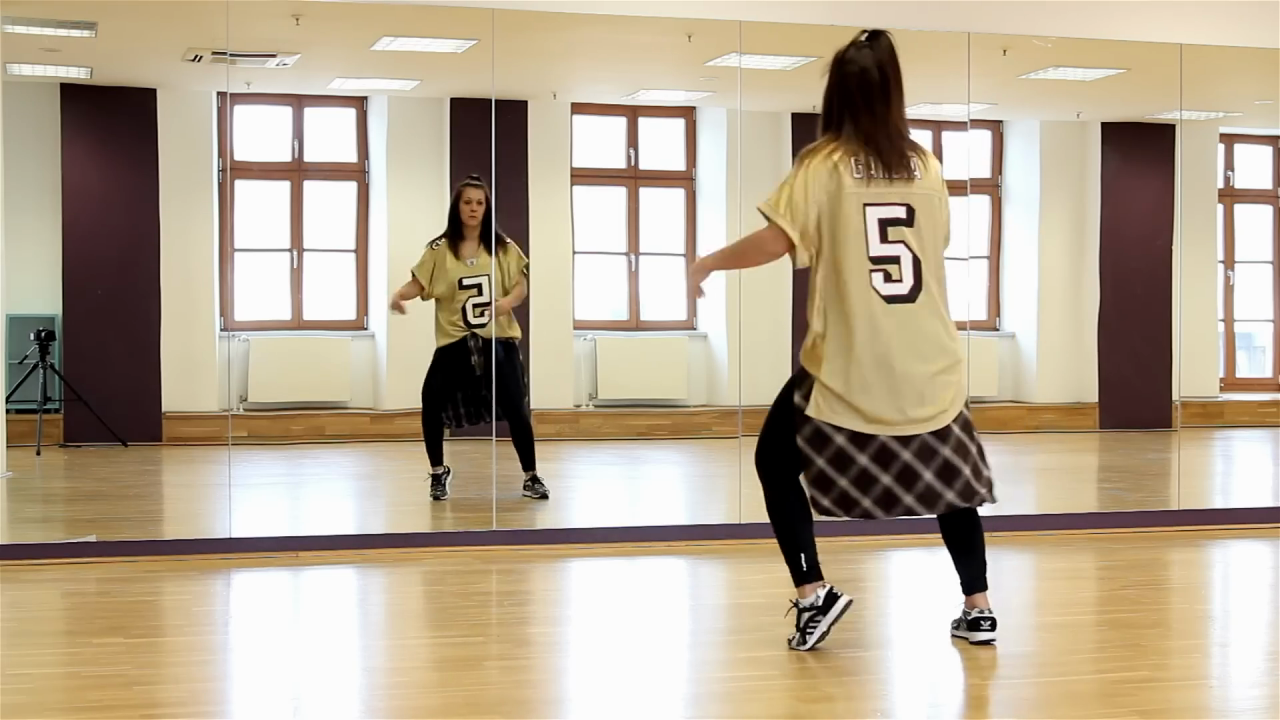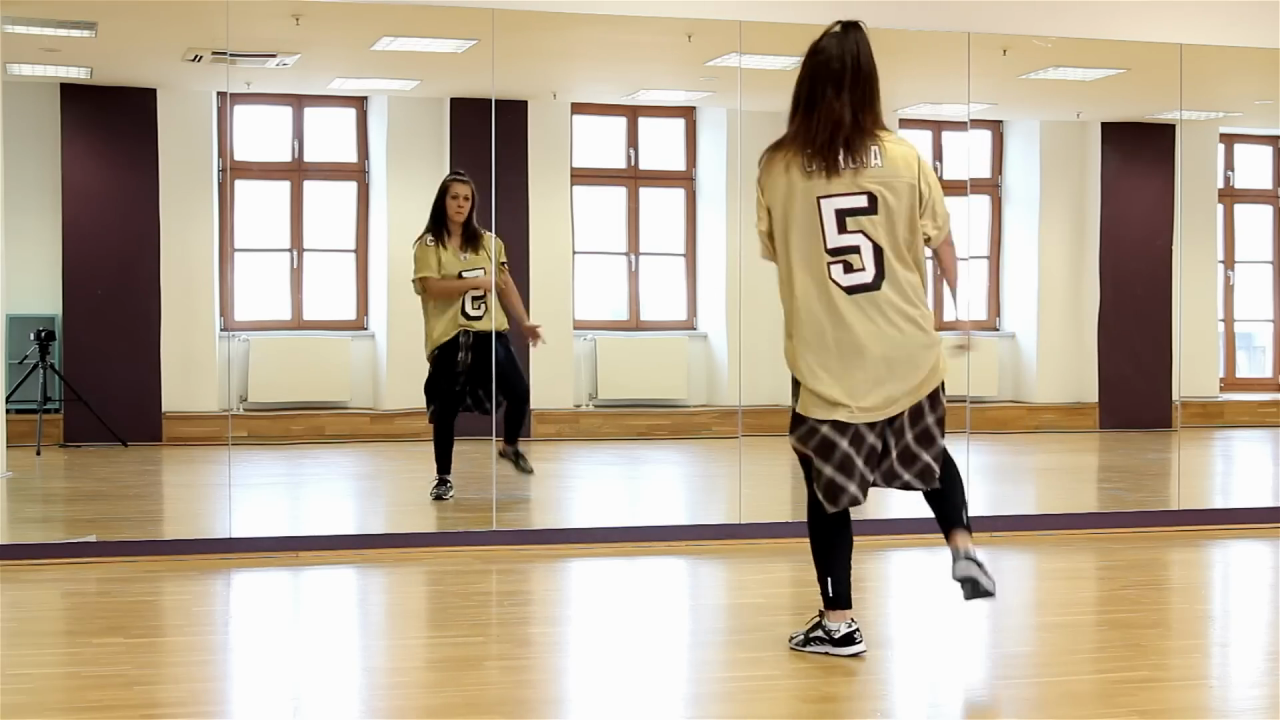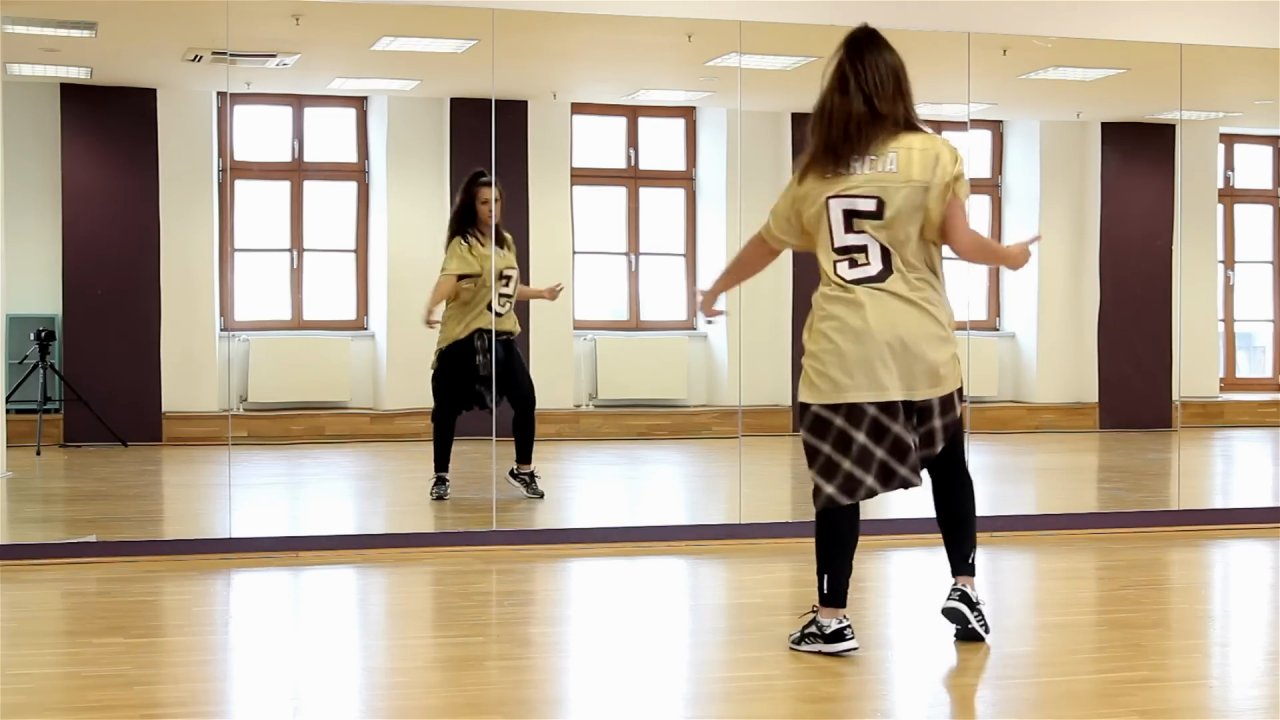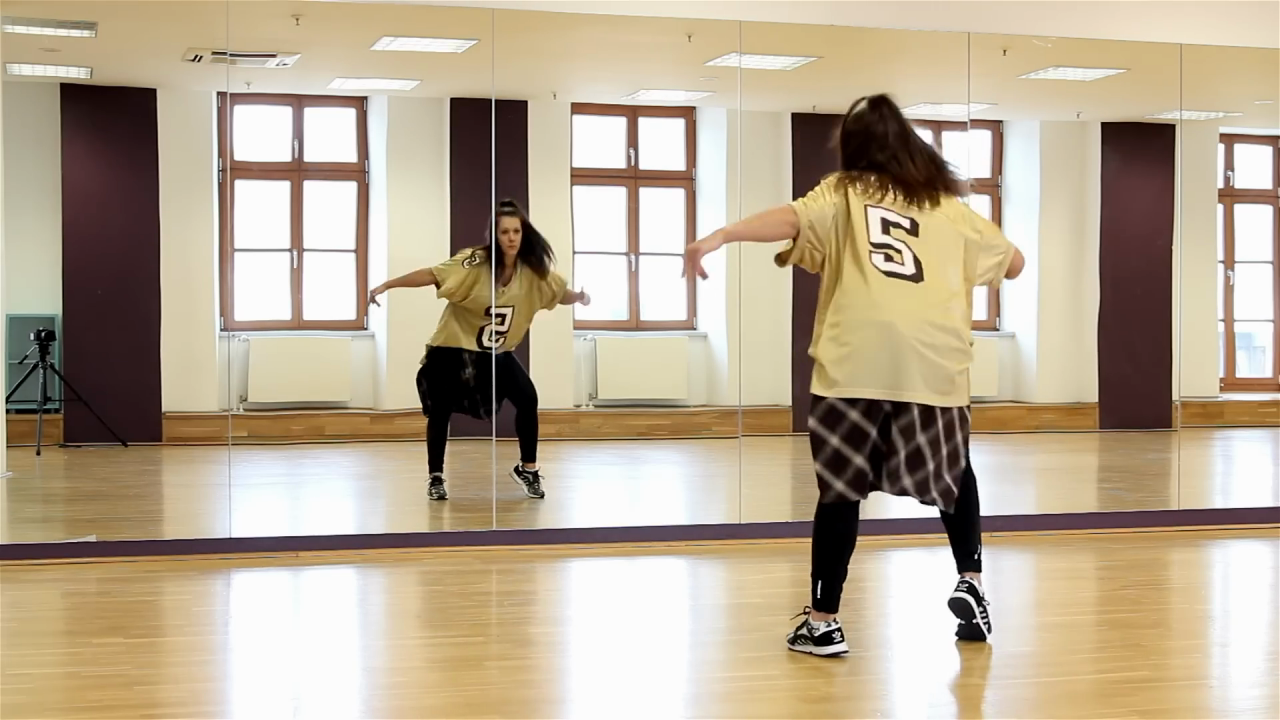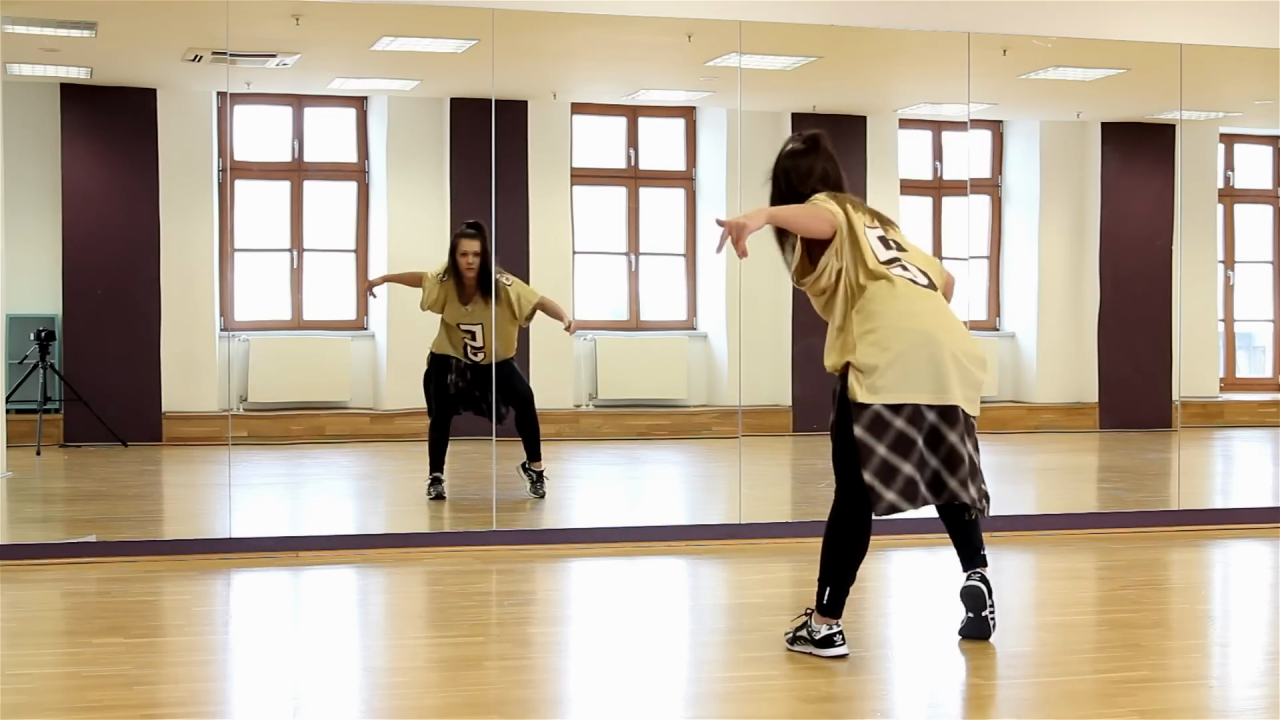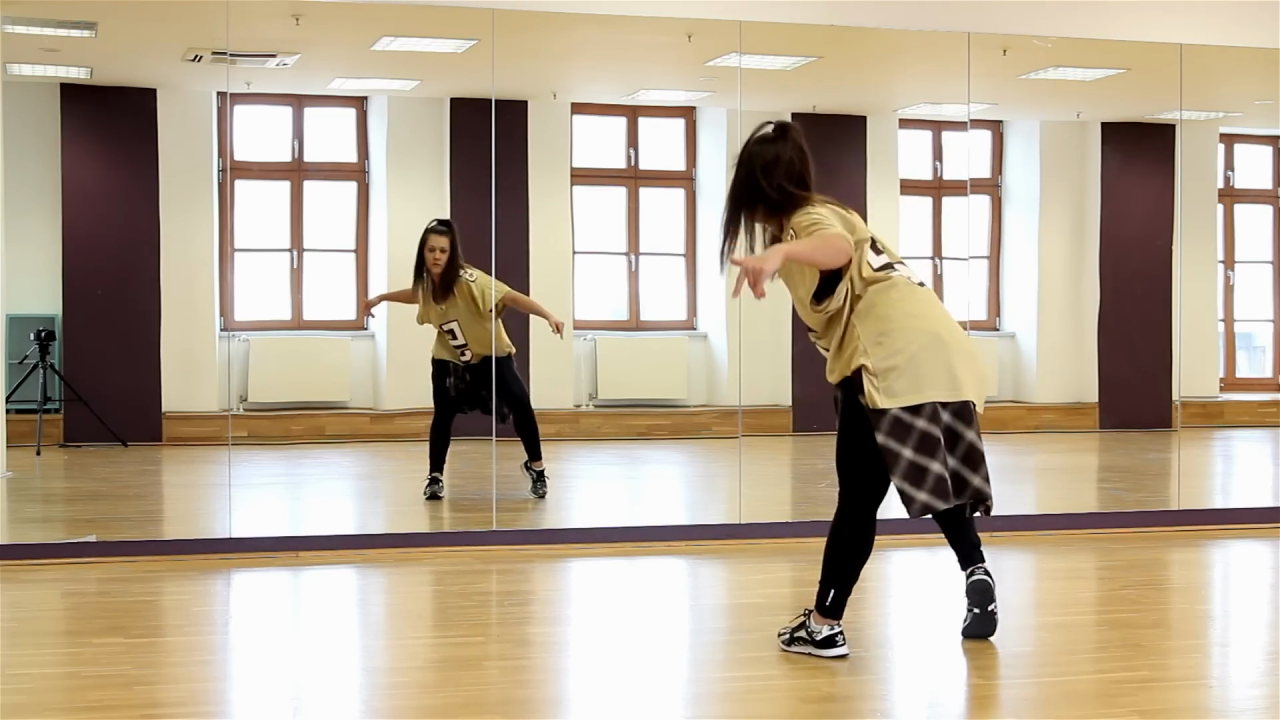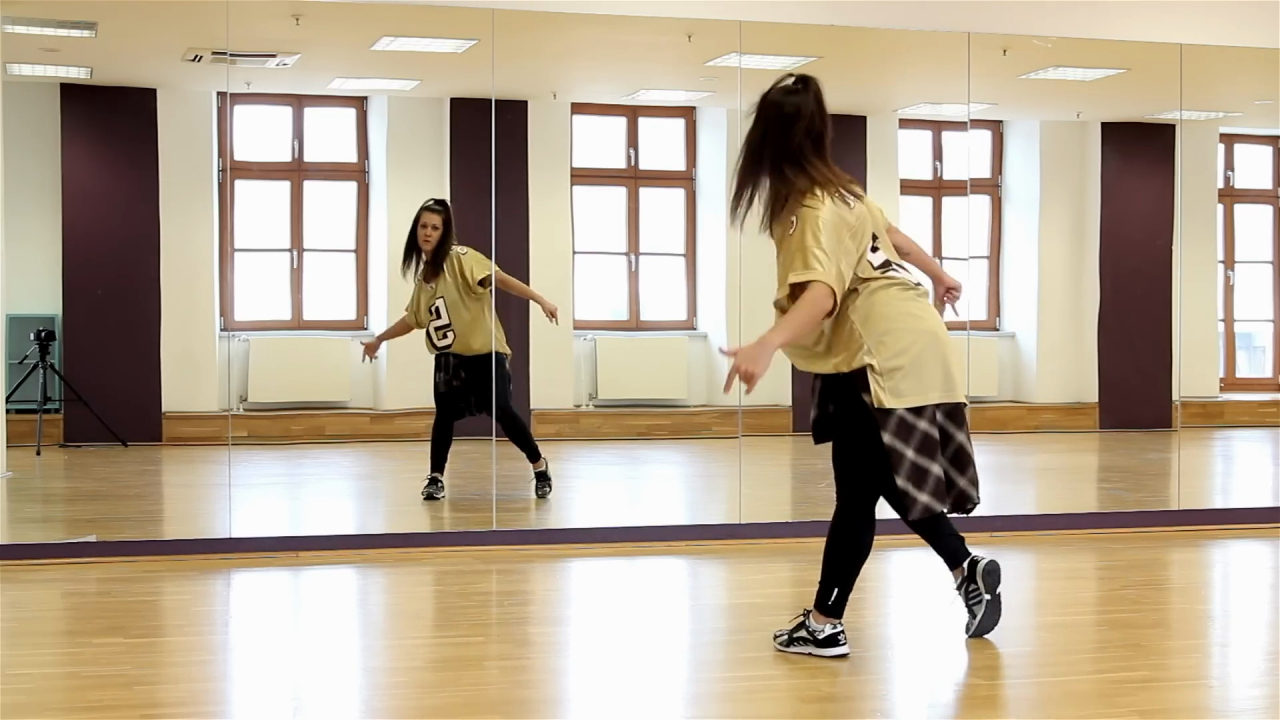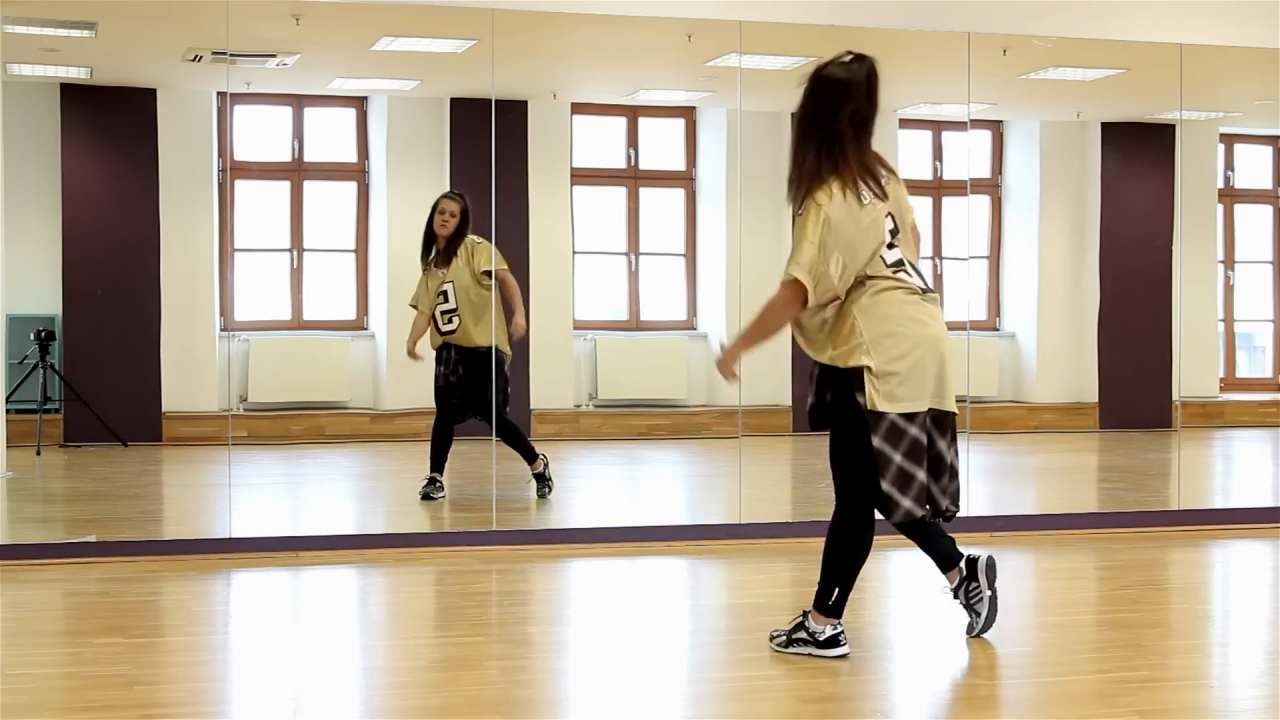
dt=0.3s
person 1, frame 1
left shoulder: (823, 163)
right shoulder: (926, 168)
left elbow: (779, 241)
left wrist: (708, 262)
left hip: (849, 365)
right hip: (928, 363)
left knee: (776, 462)
right knee: (948, 482)
left ankle: (813, 593)
right ankle: (978, 608)
person 1, frame 2
left shoulder: (782, 165)
right shoulder: (901, 156)
left elbow: (772, 249)
right elbow: (941, 240)
right wrist: (957, 296)
left hip: (827, 357)
right hip: (906, 350)
left knee: (829, 483)
right knee: (930, 450)
left ankle: (837, 621)
right ankle: (965, 550)
person 1, frame 3
left shoulder: (817, 168)
right shoulder: (928, 152)
left elbow: (768, 243)
right elbow: (956, 237)
left wrist: (716, 288)
right wrist: (1007, 256)
left hip: (841, 351)
right hip: (919, 347)
left knee: (836, 484)
right knee: (948, 464)
left ankle: (831, 619)
right ankle: (964, 587)
person 1, frame 4
left shoulder: (841, 192)
right shoulder: (946, 206)
left elbow: (791, 220)
right elbow: (1011, 262)
left wrist: (720, 233)
right wrist: (966, 273)
left hip: (859, 353)
right hip: (937, 353)
left knee: (840, 487)
right knee: (951, 475)
left ankle: (822, 622)
right ankle: (970, 581)
person 1, frame 5
left shoulder: (829, 212)
right shoulder: (876, 221)
left elbow: (820, 225)
right elbow: (944, 280)
left wrist: (765, 214)
left hip: (890, 357)
right hip: (951, 355)
left knee: (856, 492)
right knee: (952, 477)
left ankle: (824, 624)
right ankle: (977, 577)
person 1, frame 6
left shoulder: (807, 222)
right shoulder: (827, 213)
left elbow: (839, 251)
left wrist: (779, 255)
left hip: (896, 357)
right hip: (938, 347)
left knee: (860, 496)
right knee: (931, 480)
left ankle: (824, 625)
right ankle: (976, 572)
person 1, frame 7
left shoulder: (812, 211)
right shoulder: (837, 191)
left elbow: (822, 293)
right elbow: (891, 234)
left wrist: (766, 345)
left hip: (886, 357)
right hip: (915, 346)
left knee: (857, 495)
right knee: (901, 484)
left ankle: (824, 624)
right ankle: (968, 570)
person 1, frame 8
left shoulder: (828, 199)
right shoulder: (884, 175)
left elbow: (798, 296)
left wrist: (737, 348)
left hip: (883, 355)
right hip: (920, 345)
left knee: (857, 492)
right knee: (893, 486)
left ankle: (823, 625)
right ankle: (964, 571)
person 2, frame 1
left shoulder: (502, 246)
right shoulder: (440, 248)
left elbow: (521, 284)
right elbow: (417, 283)
left wrist: (509, 300)
right wrist: (396, 297)
left hip: (500, 341)
right hip: (455, 342)
left knee: (515, 410)
right knee: (432, 403)
left ankle: (531, 477)
right ankle: (439, 472)
person 2, frame 2
left shoulder: (485, 240)
right shoulder: (429, 244)
left elbow: (505, 282)
right elbow: (429, 287)
left wrist: (524, 322)
right wrist: (475, 282)
left hip: (491, 332)
right hip: (449, 337)
left knee: (519, 393)
right knee: (445, 409)
left ankle: (510, 445)
right ankle: (443, 479)
person 2, frame 3
left shoulder: (505, 241)
right shoulder: (462, 244)
right elbow: (449, 279)
left wrist: (541, 293)
right wrist: (432, 306)
left hip: (502, 336)
right hip: (465, 337)
left knee: (526, 400)
right knee: (449, 407)
left ankle: (523, 470)
right ankle: (441, 477)
person 2, frame 4
left shoulder: (535, 268)
right shoulder: (474, 263)
left elbow: (560, 293)
right elbow: (432, 275)
left wrist: (579, 297)
right wrist: (386, 284)
left hip: (497, 352)
right hip: (452, 348)
left knee: (527, 399)
right knee: (440, 409)
left ankle: (527, 469)
right ankle: (436, 477)
person 2, frame 5
left shoulder: (502, 284)
right shoulder: (446, 279)
left elbow: (540, 302)
right elbow: (421, 279)
left wrist: (564, 317)
right wrist: (383, 279)
left hip: (496, 358)
right hip: (450, 356)
left knee: (524, 400)
right knee: (442, 412)
left ankle: (534, 468)
right ankle: (436, 477)
person 2, frame 6
left shoulder: (468, 279)
right shoulder: (429, 285)
left elbow: (509, 297)
left wrist: (548, 316)
right wrist: (380, 298)
left hip: (491, 354)
right hip: (450, 359)
left knee: (520, 403)
right knee: (443, 412)
left ankle: (536, 467)
right ankle: (435, 478)
person 2, frame 7
left shoulder: (459, 258)
right shoulder: (423, 274)
left elbow: (500, 278)
right elbow: (413, 319)
left wrist: (541, 300)
right wrist: (379, 339)
left hip: (484, 351)
right hip: (448, 356)
left knee: (503, 411)
right knee: (444, 414)
left ankle: (539, 466)
right ankle: (436, 478)
person 2, frame 8
left shoulder: (474, 246)
right shoulder: (429, 266)
left elbow: (504, 280)
right elbow: (424, 311)
left wrist: (519, 313)
right wrist: (412, 341)
left hip: (484, 346)
right hip: (448, 349)
left knee: (493, 415)
right knee: (446, 412)
left ankle: (538, 466)
right ankle: (435, 478)
